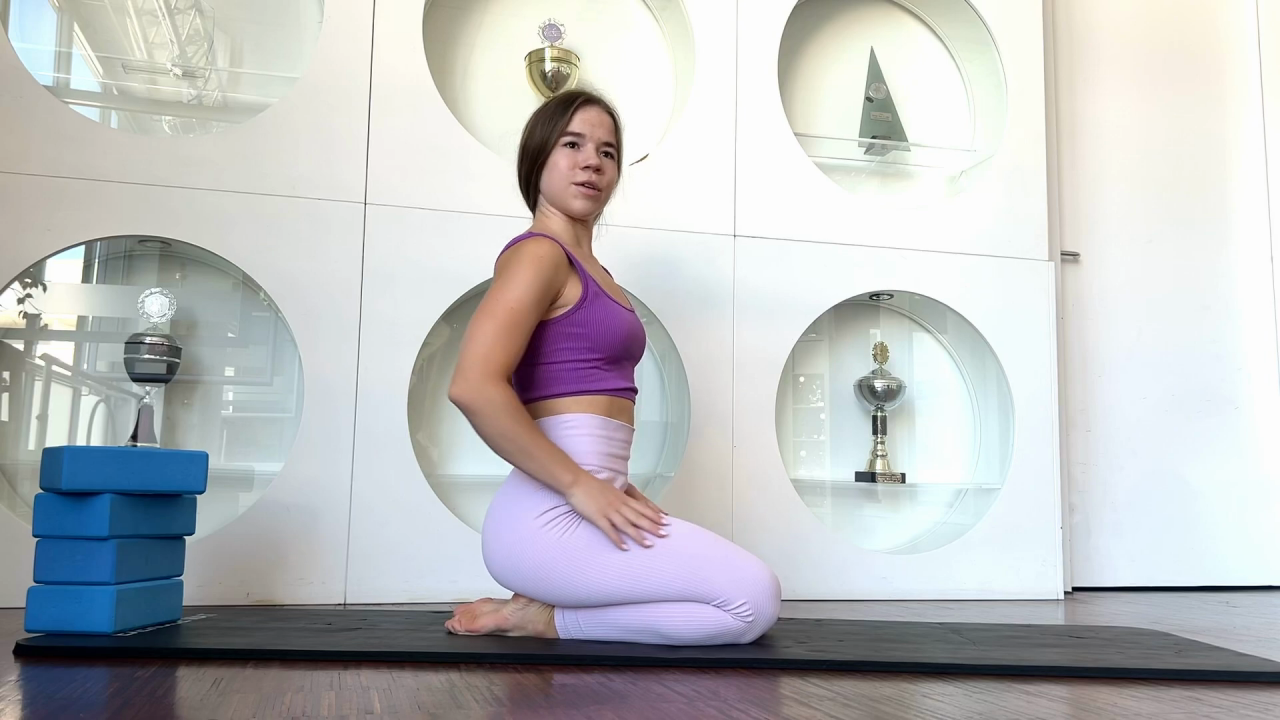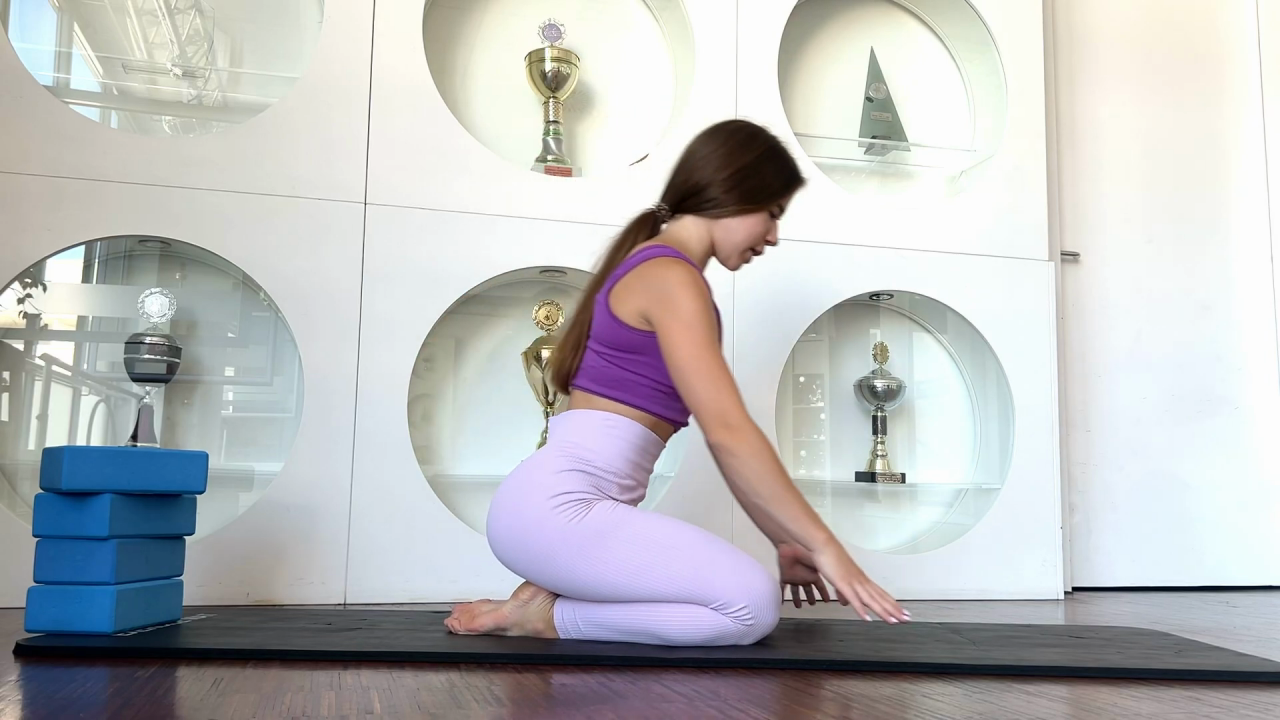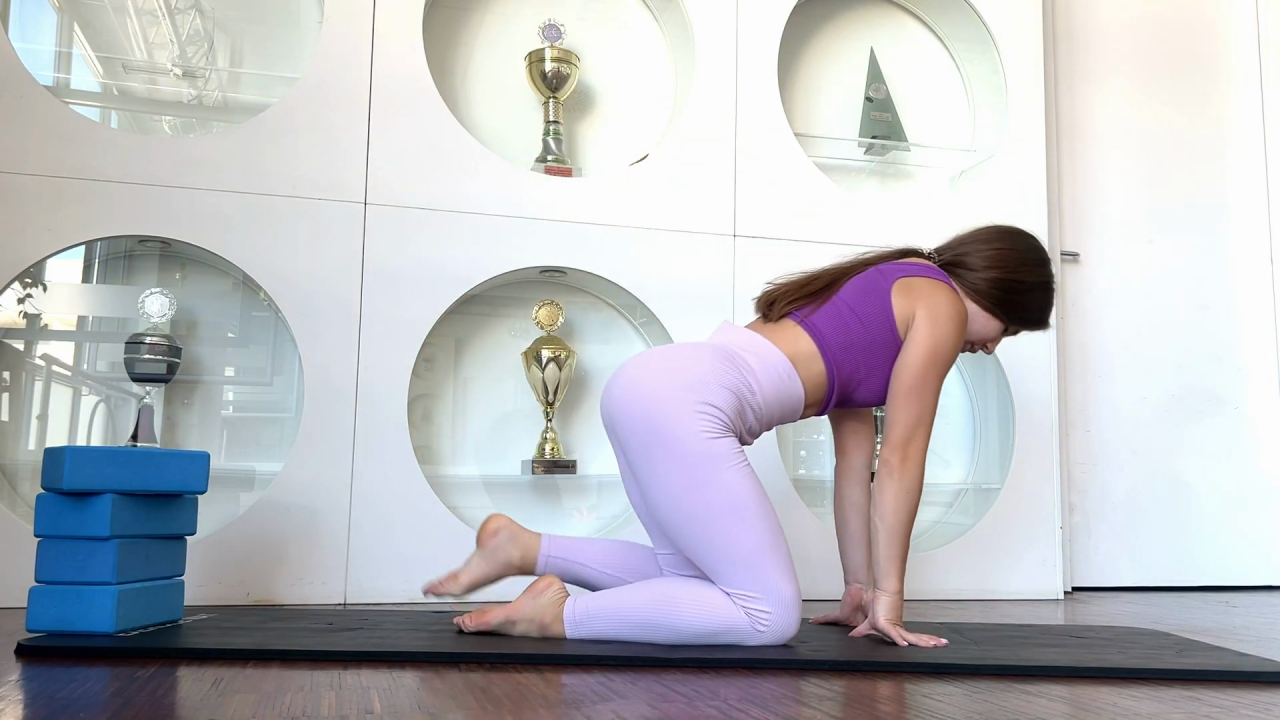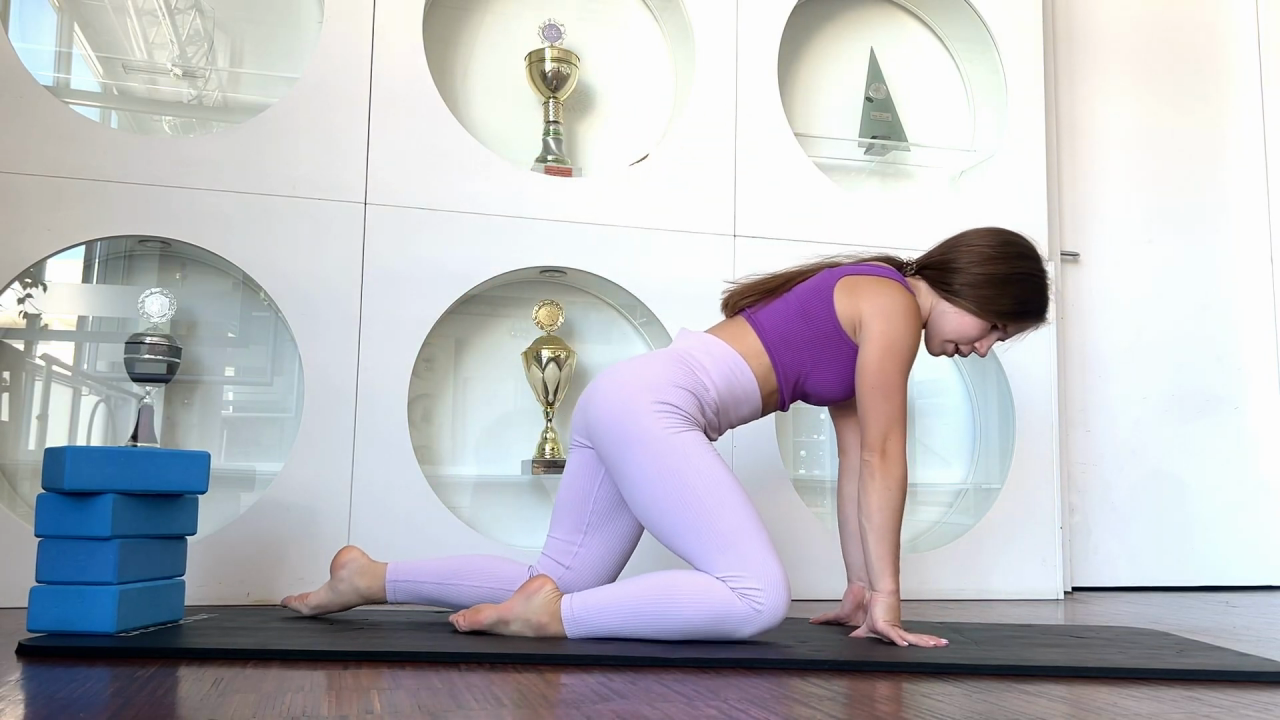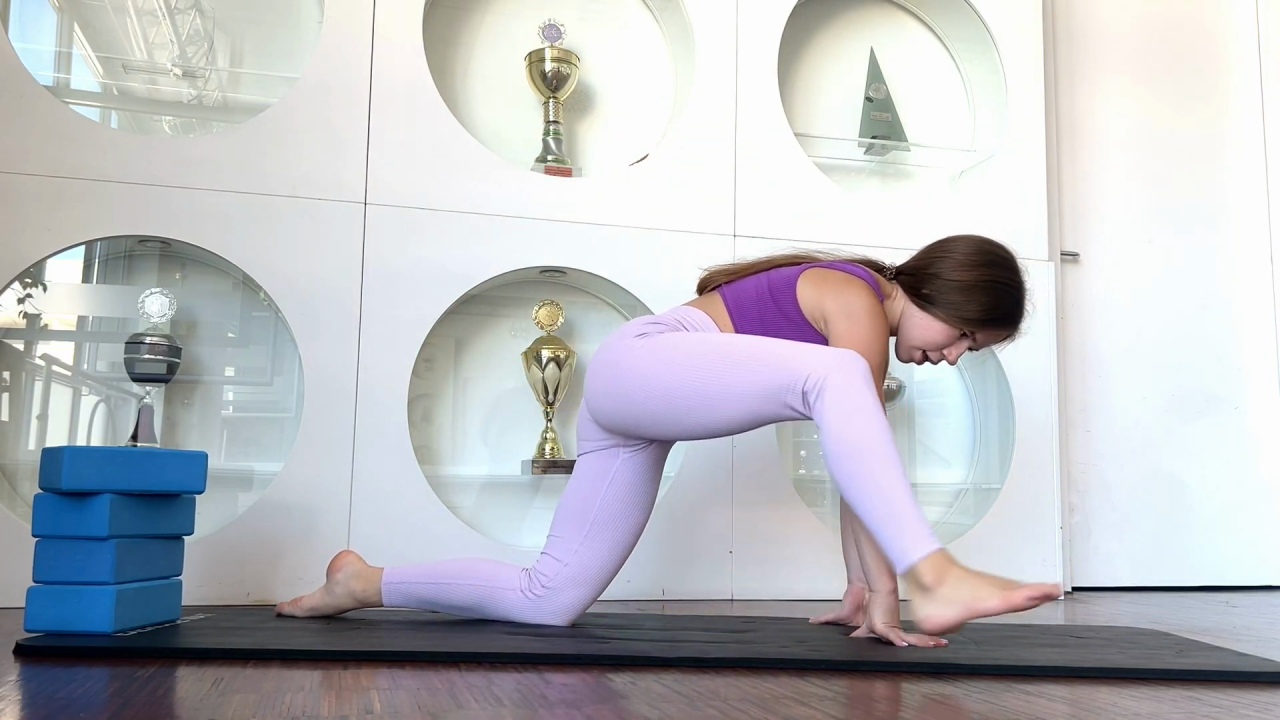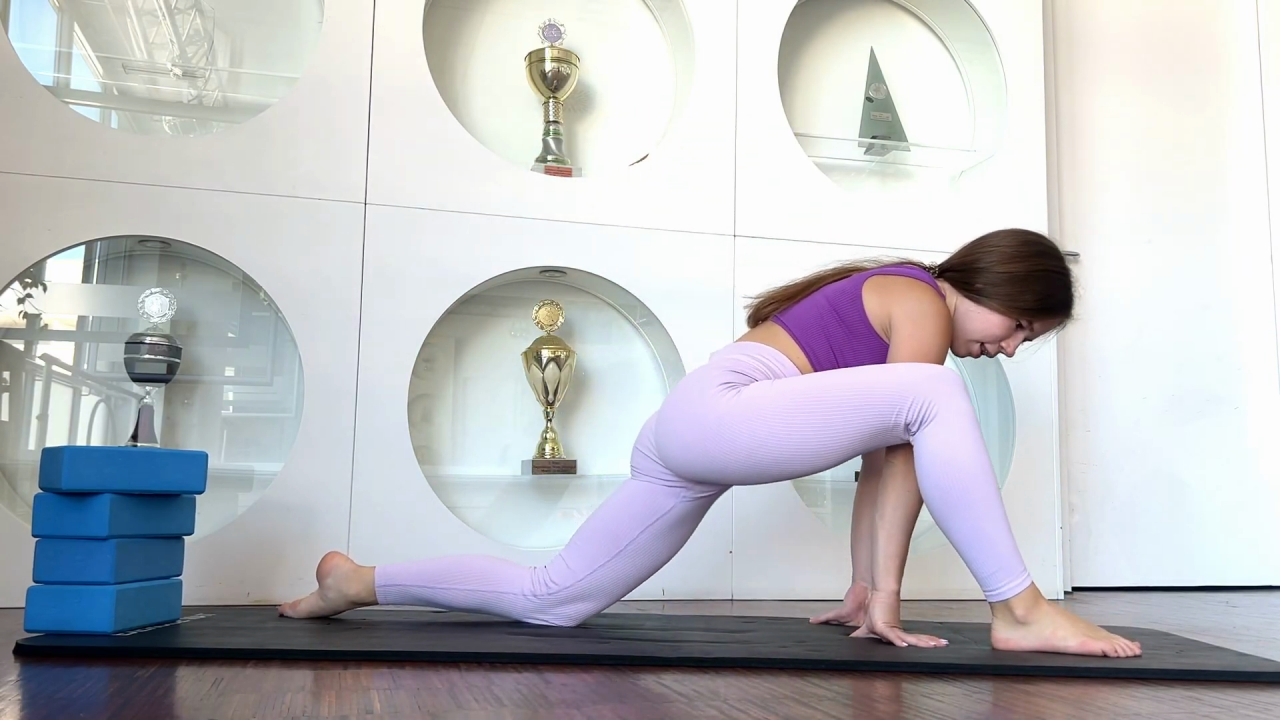
dt=0.7s
person 1, frame 1
left shoulder: (584, 268)
right shoulder: (538, 254)
right elbow: (473, 386)
left wrist: (617, 491)
right wrist: (577, 487)
left hip: (581, 512)
right hip: (549, 519)
left knee: (744, 587)
right knee: (752, 601)
left ankle: (549, 603)
right ankle: (546, 619)
person 1, frame 2
left shoulder: (669, 276)
right shoulder: (671, 280)
left elbow: (726, 434)
right elbow: (729, 433)
left wrist: (785, 541)
right wrist: (825, 548)
left hip: (572, 507)
right hip: (555, 509)
left knee: (741, 586)
right knee: (751, 605)
left ankle: (557, 592)
right ankle: (547, 616)
person 1, frame 3
left shoulder: (879, 296)
right shoulder: (938, 307)
left elbow: (854, 462)
right elbow: (902, 460)
left wrist: (860, 590)
right wrist: (884, 596)
left hip: (644, 381)
right hip: (681, 403)
left knee: (690, 580)
right knee: (770, 615)
left ankle: (522, 548)
right ankle: (552, 613)
person 1, frame 4
left shoulder: (863, 305)
right shoulder: (893, 303)
left elbow: (854, 459)
right elbow: (882, 459)
left wrist: (859, 588)
right wrist: (884, 595)
left hip: (623, 401)
right hip: (650, 405)
left knee: (560, 588)
right knee: (757, 601)
left ankle: (370, 579)
right ankle: (547, 612)
person 1, frame 5
left shoulder: (864, 320)
right shoulder: (856, 299)
left elbow: (851, 451)
left wrist: (865, 592)
right wrist: (883, 590)
left hip: (636, 411)
right hip: (638, 362)
left knee: (549, 602)
right knee: (830, 378)
left ankle: (362, 583)
right ankle: (937, 577)
person 1, frame 6
left shoulder: (891, 302)
right shoulder: (922, 303)
left elbow: (884, 457)
right elbow: (904, 462)
left wrist: (867, 591)
right wrist: (885, 596)
left hip: (688, 433)
right hip: (712, 414)
left knee: (553, 602)
right knee: (935, 394)
left ankle: (357, 582)
right ankle: (1020, 611)
